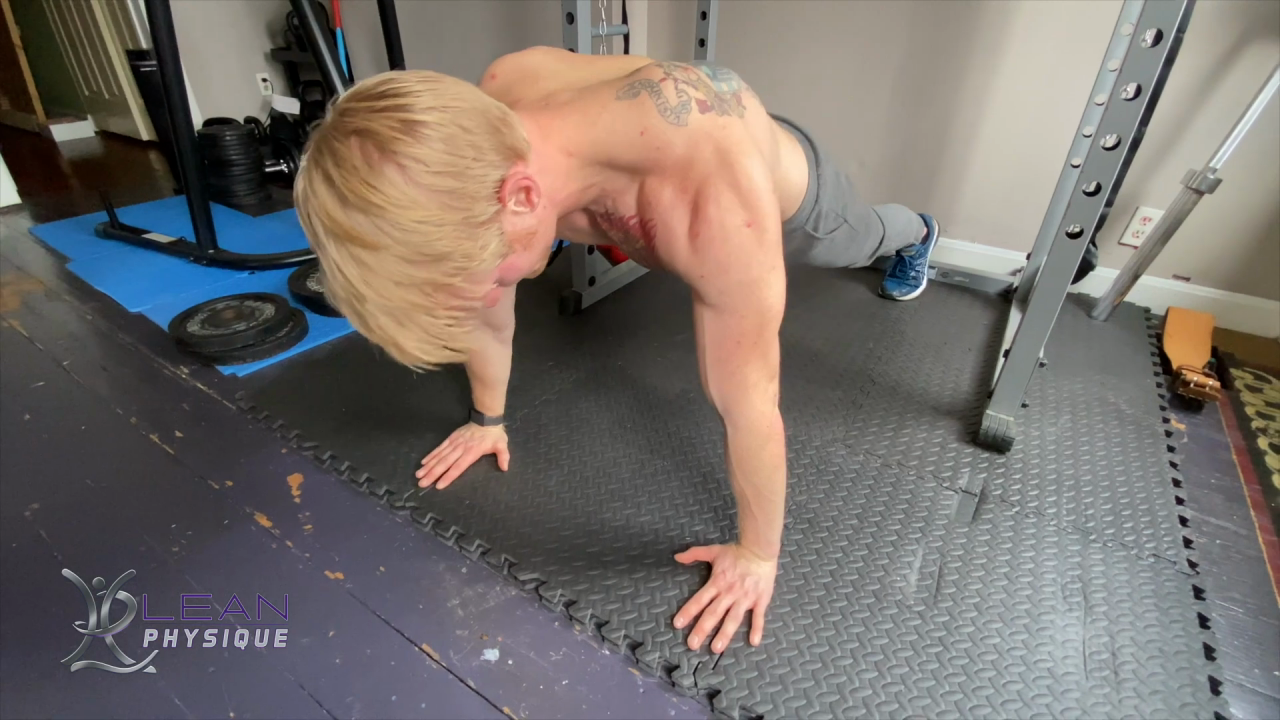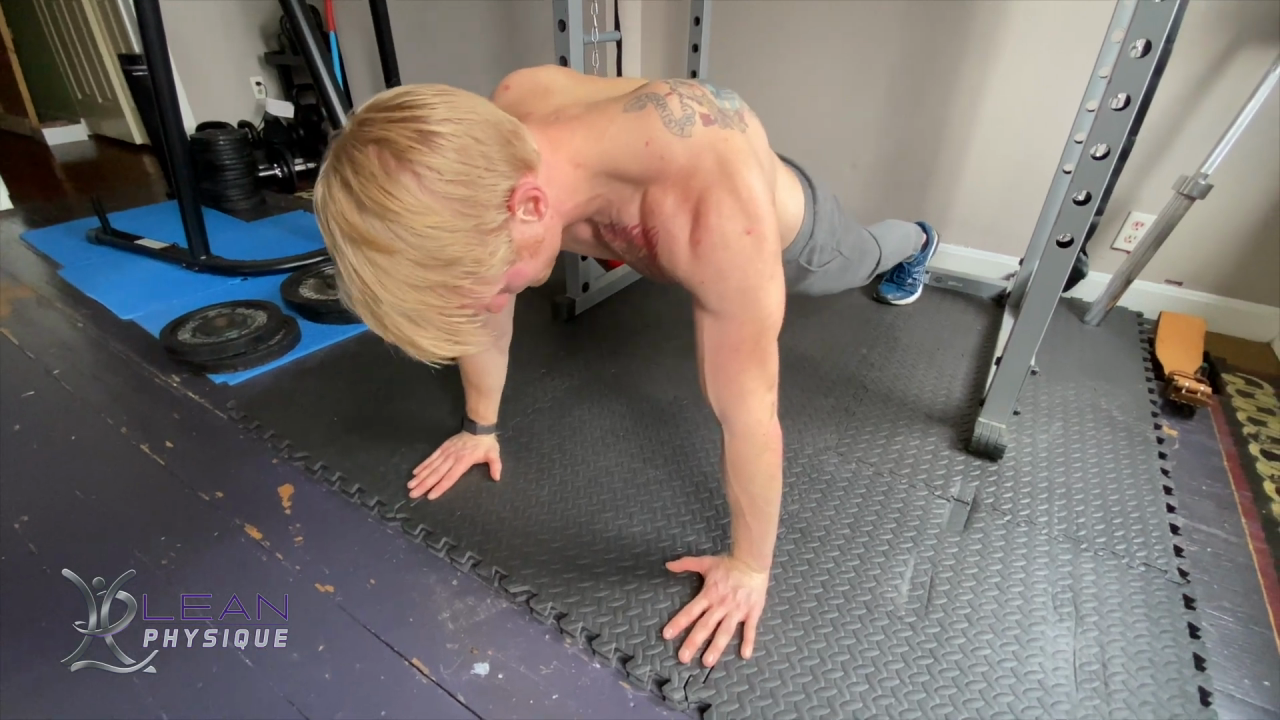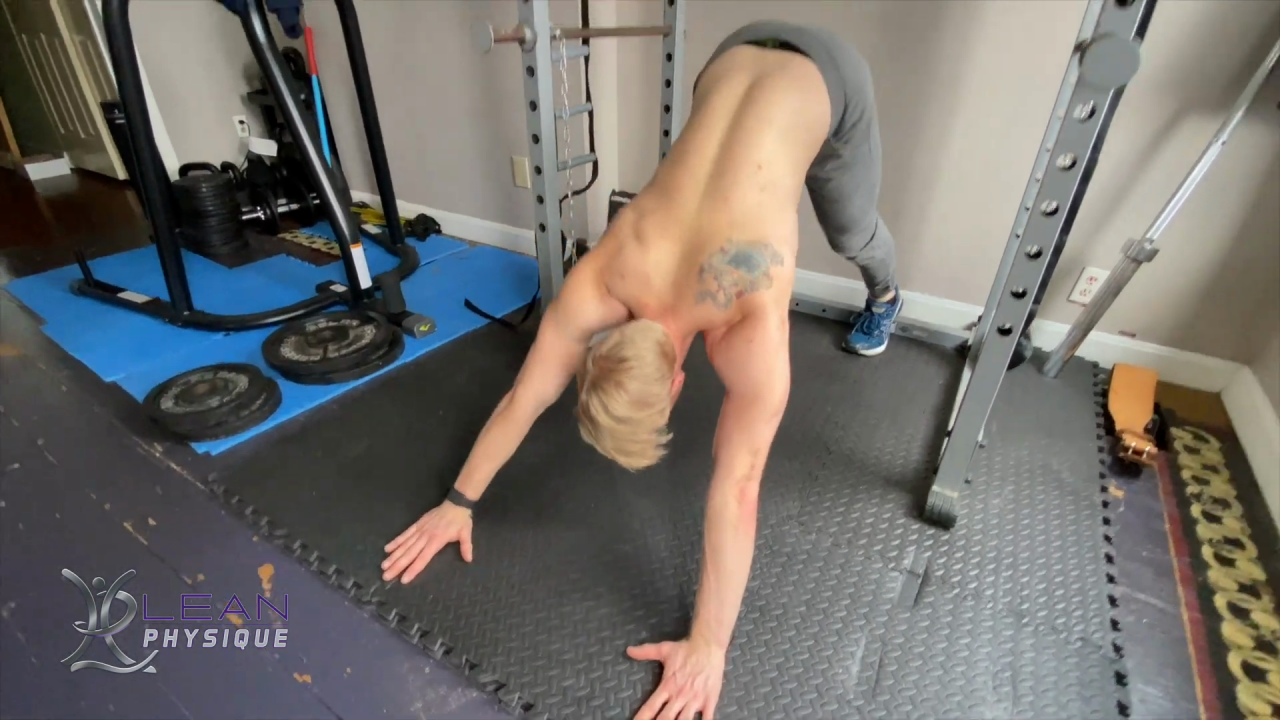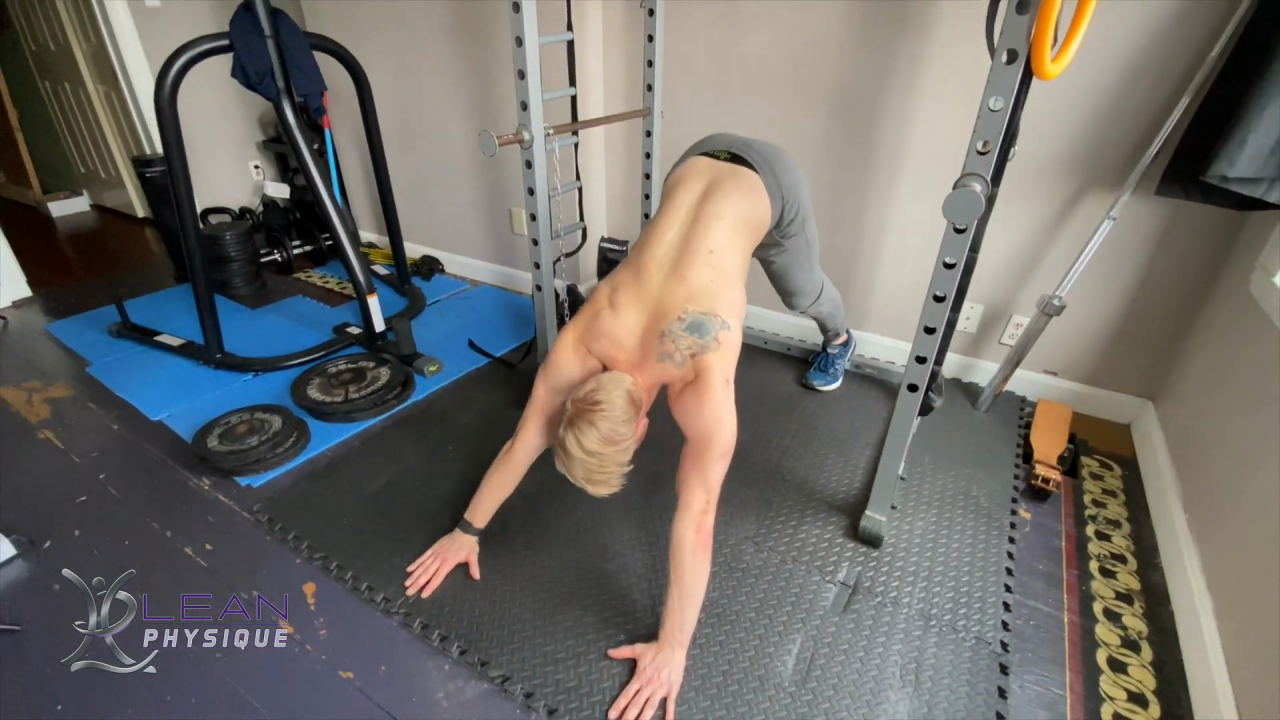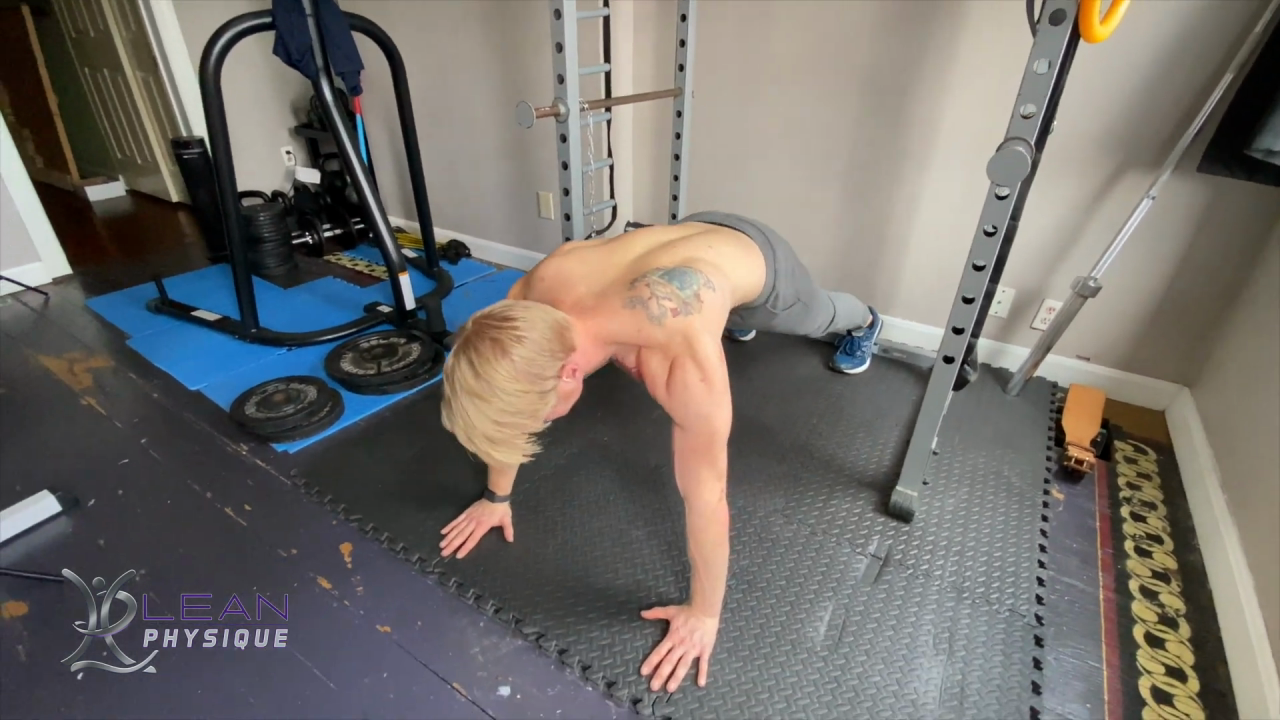
dt=1s
person 1, frame 1
left shoulder: (709, 197)
right shoulder: (477, 138)
left elbow: (748, 406)
right elbow: (483, 311)
left wrist: (757, 555)
right wrist: (487, 418)
left hip: (790, 198)
left knee: (861, 243)
left ankle: (914, 232)
person 1, frame 2
left shoulder: (711, 207)
right shoulder: (491, 151)
left elbow: (748, 414)
right elbow: (486, 319)
left wrist: (749, 567)
right wrist: (480, 427)
left hip: (786, 232)
right hip: (692, 230)
left knee: (860, 257)
left ankle: (914, 241)
person 1, frame 3
left shoulder: (749, 329)
right shoulder: (600, 284)
left elbow: (737, 485)
right elbow: (524, 397)
left wrist: (708, 650)
right wrist: (459, 502)
left hip: (827, 80)
right hip: (741, 59)
left knee: (851, 232)
left ankle: (883, 297)
person 1, frame 4
left shoulder: (700, 383)
right shoulder: (580, 344)
left elbow: (695, 515)
right elbow: (522, 442)
left hip: (768, 182)
right hip: (703, 164)
left knee: (801, 292)
left ankle: (837, 338)
person 1, frame 5
left shoulder: (682, 355)
right shoulder: (532, 297)
left elbow: (706, 495)
right elbow: (506, 399)
left wrist: (705, 614)
right wrist: (496, 495)
left hip: (762, 264)
right hip: (703, 232)
left knee: (817, 318)
left ankle: (862, 321)
